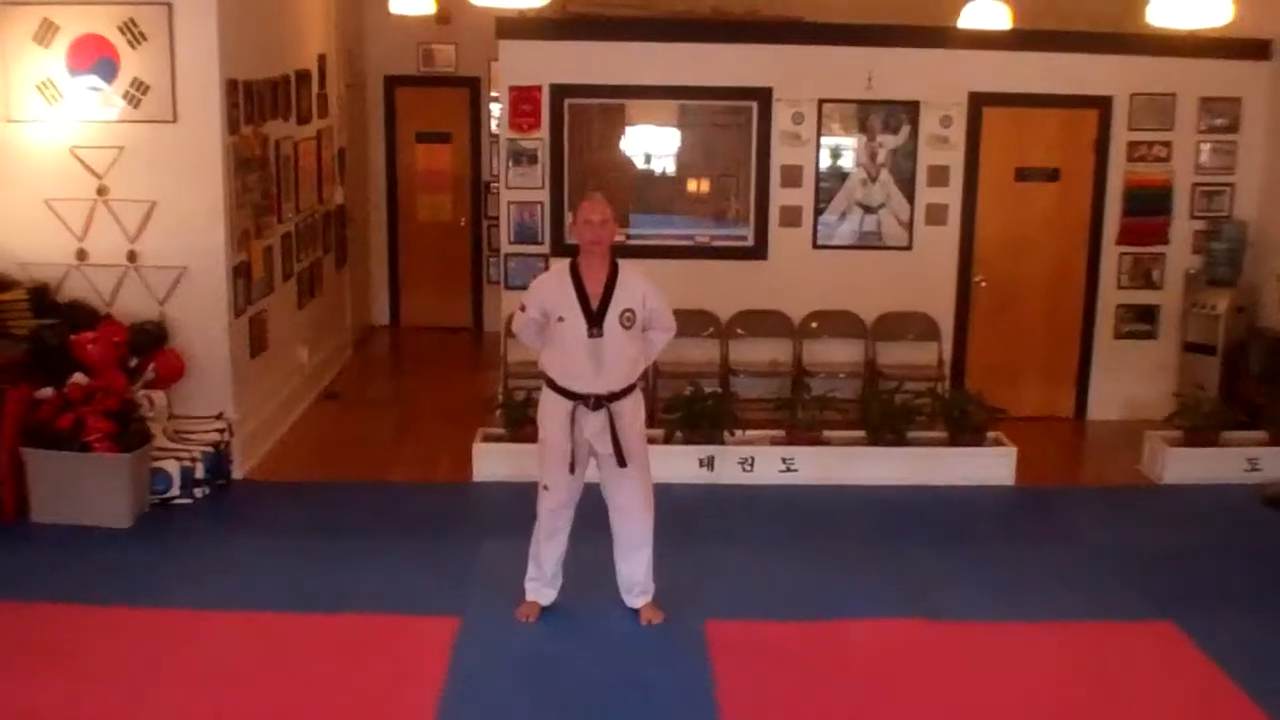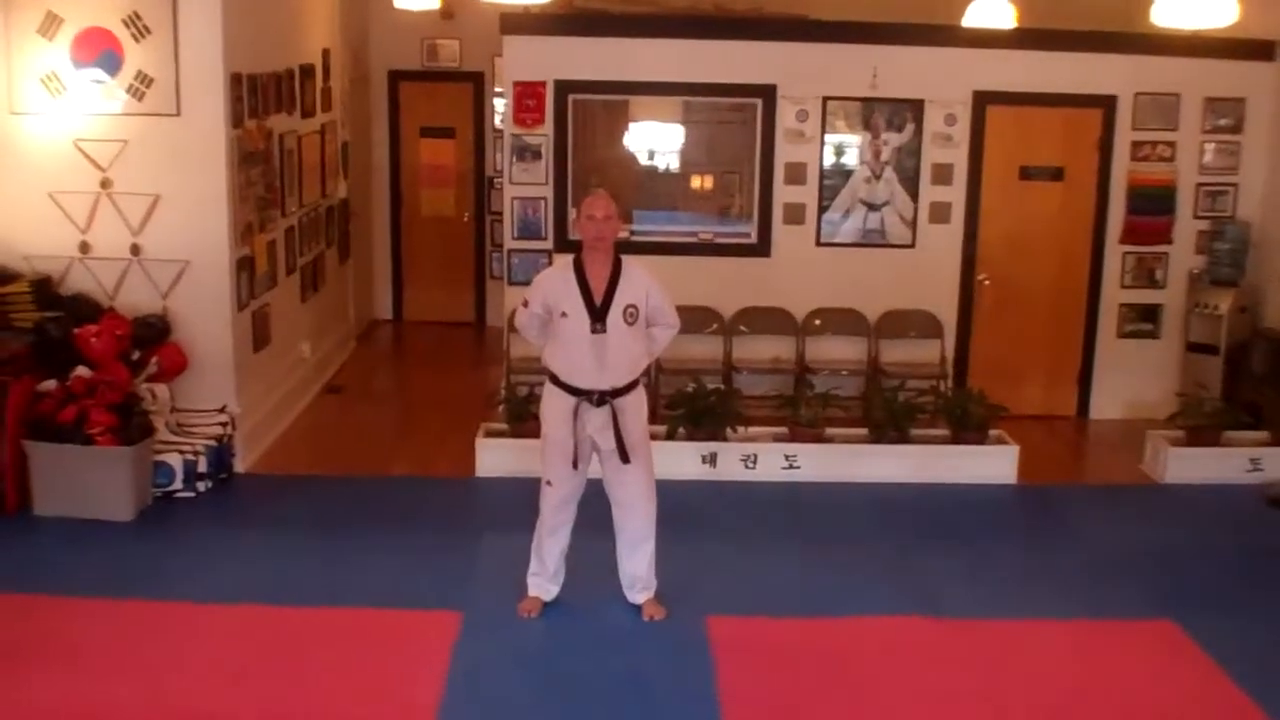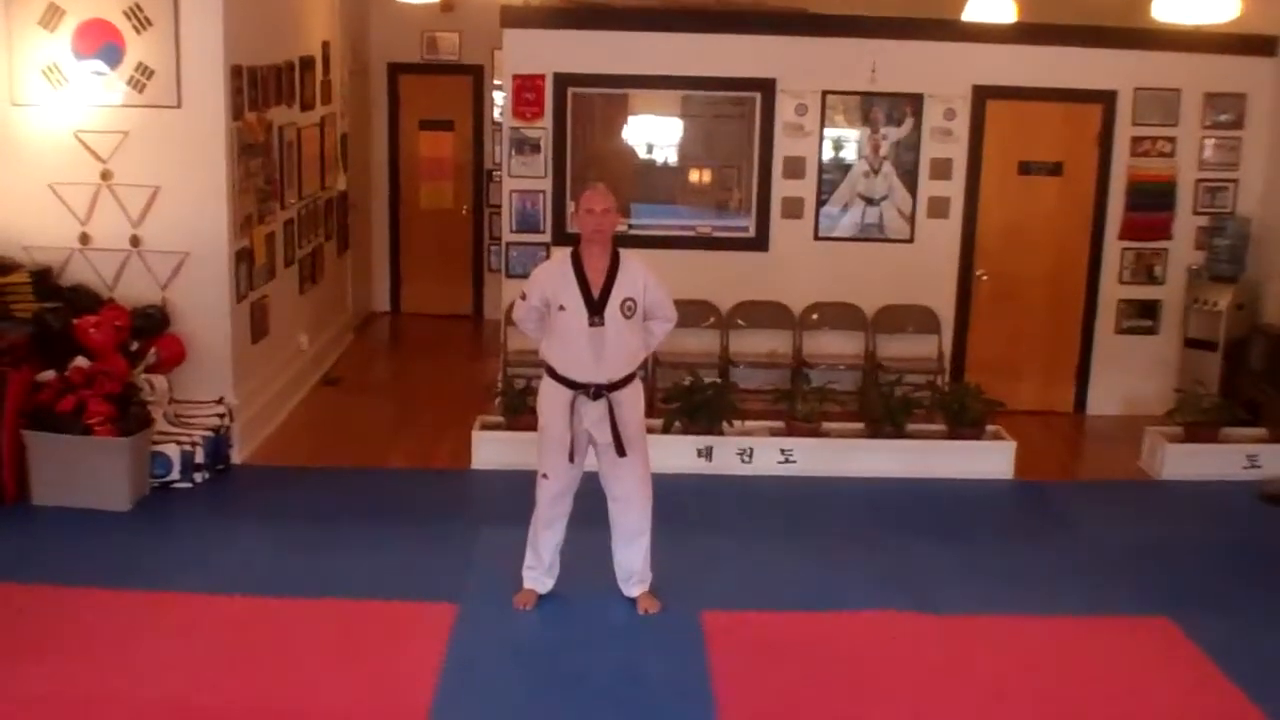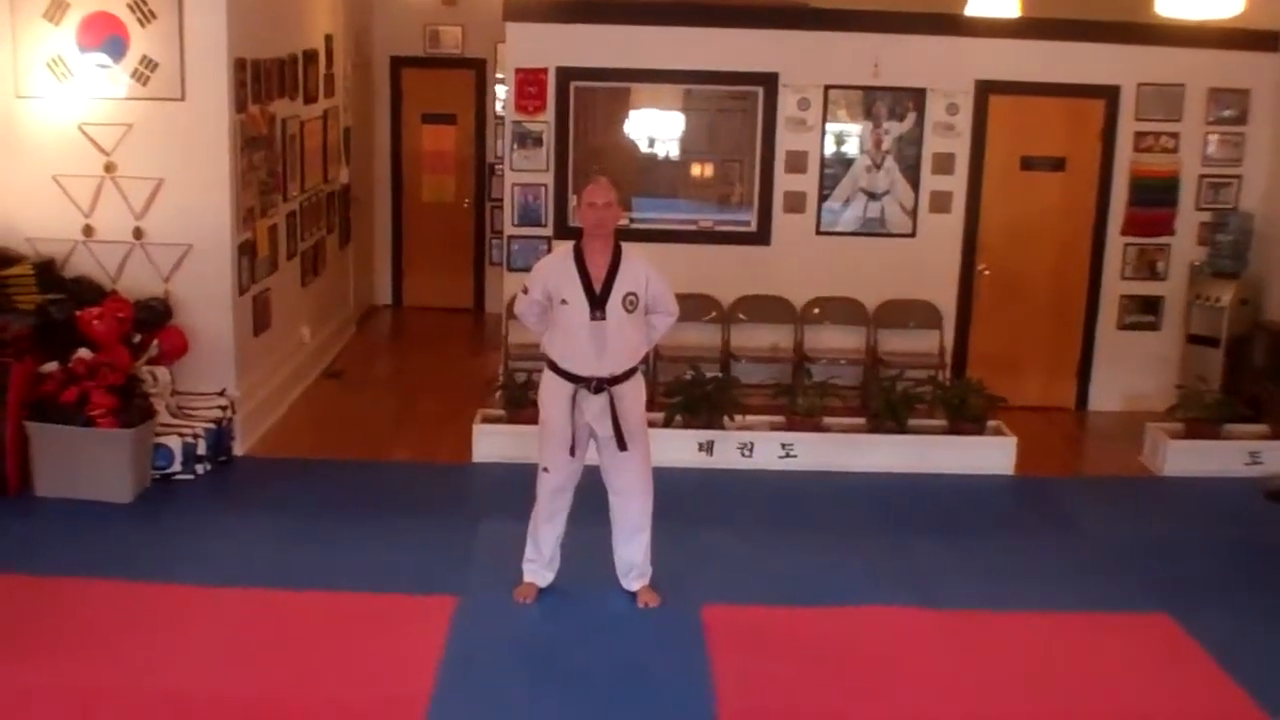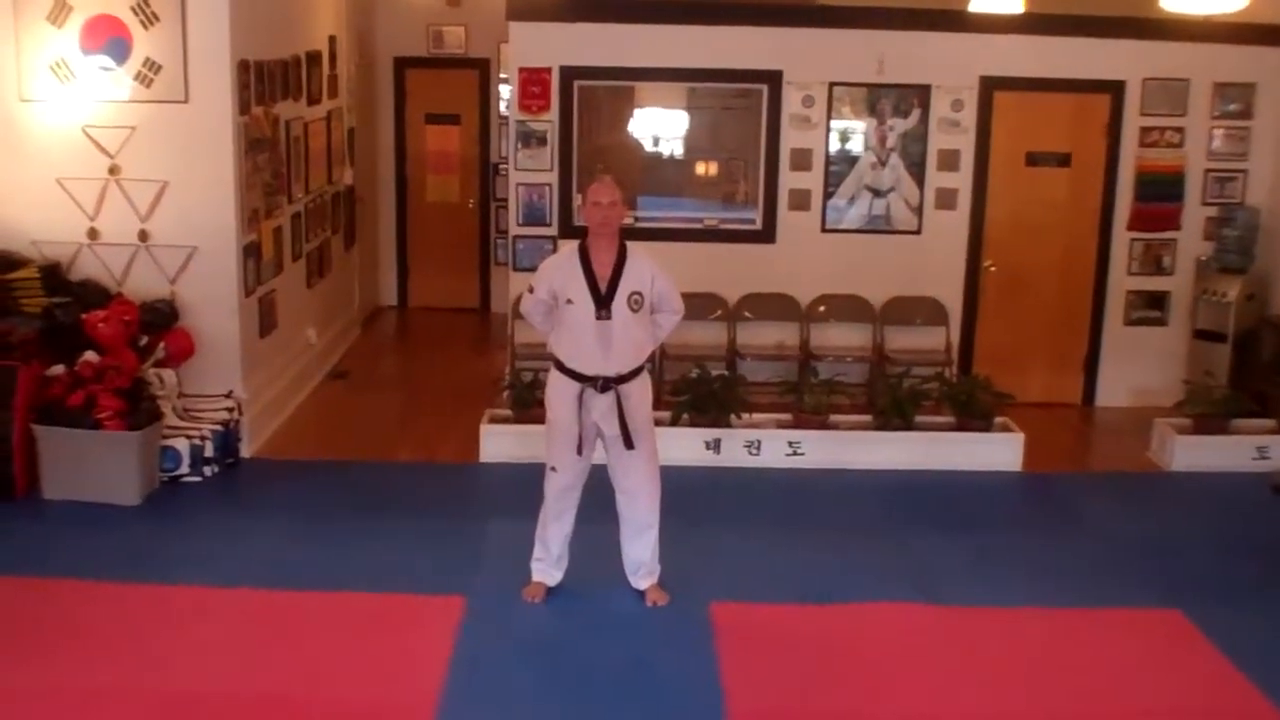
dt=0.5s
person 1, frame 1
left shoulder: (637, 287)
right shoulder: (548, 286)
left elbow: (664, 328)
right elbow: (524, 328)
left wrist: (635, 361)
right wrist: (558, 358)
left hip: (620, 410)
right hip: (563, 409)
left knee: (634, 505)
right knee: (554, 503)
left ankle: (640, 595)
right ankle: (539, 591)
person 1, frame 2
left shoulder: (641, 282)
right shoulder: (552, 281)
left elbow: (667, 324)
right elbow: (527, 323)
left wrist: (637, 357)
right wrist: (561, 354)
left hip: (623, 405)
right hip: (566, 404)
left knee: (637, 500)
right knee: (556, 498)
left ankle: (642, 590)
right ankle: (541, 586)
person 1, frame 3
left shoulder: (638, 275)
right shoulder: (550, 274)
left elbow: (664, 318)
right elbow: (525, 316)
left wrist: (635, 350)
right wrist: (558, 347)
left hip: (620, 398)
right hip: (563, 397)
left knee: (632, 493)
right knee: (552, 491)
left ankle: (637, 584)
right ankle: (536, 579)
person 1, frame 4
left shoulder: (640, 270)
right shoulder: (552, 268)
left elbow: (666, 312)
right elbow: (526, 310)
left wrist: (636, 345)
right wrist: (560, 341)
left hip: (621, 392)
right hip: (565, 391)
left knee: (633, 487)
right knee: (553, 484)
left ankle: (637, 578)
right ankle: (536, 573)
person 1, frame 5
left shoulder: (644, 269)
right shoulder: (557, 267)
left elbow: (671, 310)
right elbow: (533, 309)
left wrist: (641, 343)
right wrist: (567, 341)
left hip: (627, 391)
right hip: (571, 390)
left knee: (640, 486)
right knee: (561, 483)
left ankle: (645, 576)
right ankle: (545, 571)
